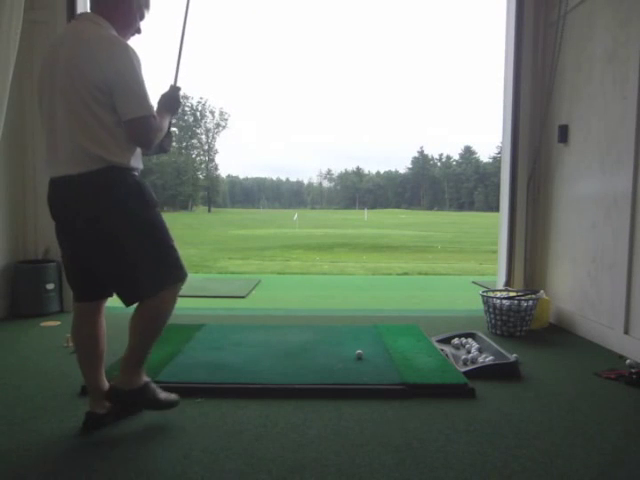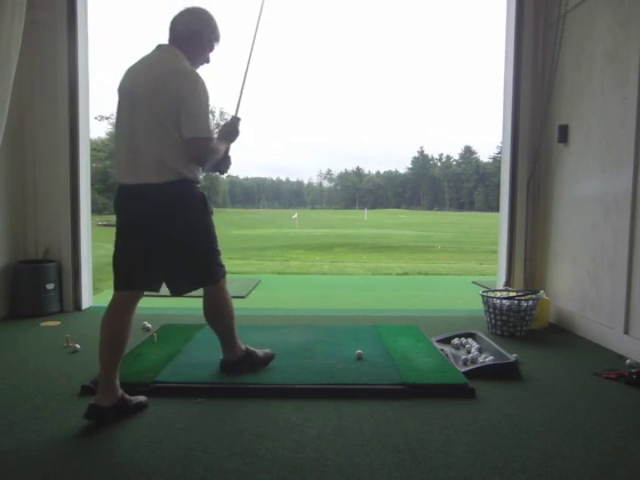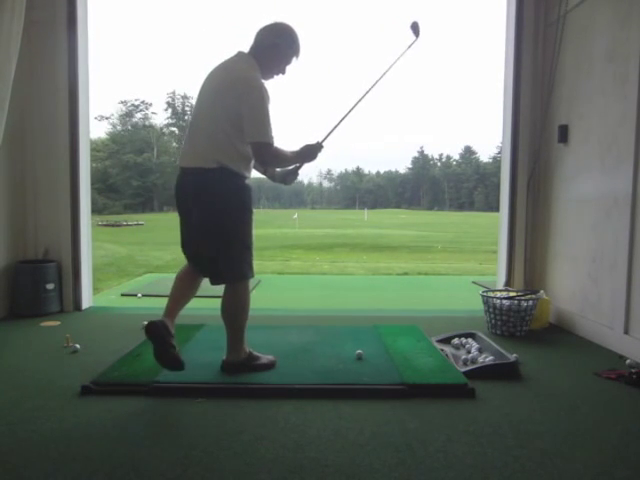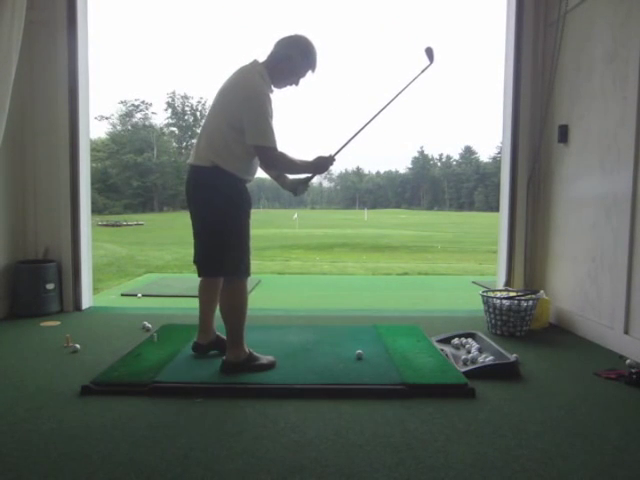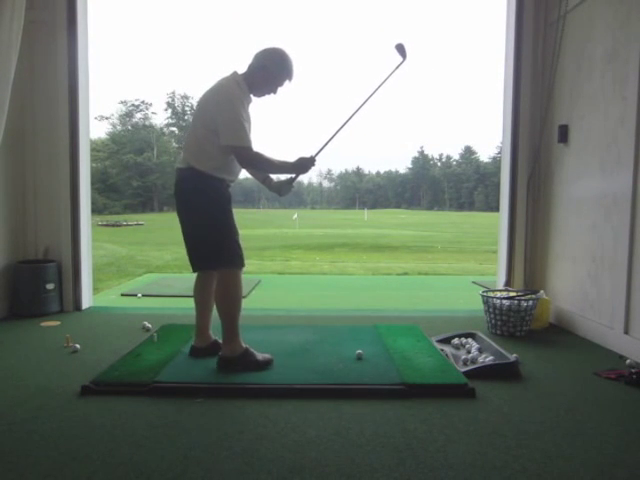
dt=0.5s
person 1, frame 1
left shoulder: (55, 49)
right shoulder: (114, 50)
right elbow: (146, 136)
left wrist: (150, 123)
right wrist: (166, 111)
left hip: (64, 187)
right hip: (109, 185)
left knee: (89, 297)
right knee: (165, 281)
left ankle: (102, 399)
right ankle: (130, 381)
person 1, frame 2
left shoulder: (133, 72)
right shoulder: (188, 80)
right elbow: (198, 152)
left wrist: (210, 156)
right wrist: (223, 141)
left hip: (132, 193)
right hip: (174, 196)
left knee: (127, 292)
right knee: (213, 280)
left ankle: (107, 393)
right ankle: (235, 353)
person 1, frame 3
left shoulder: (223, 71)
right shoulder: (252, 86)
right elbow: (264, 153)
left wrist: (274, 173)
right wrist: (299, 157)
left hip: (191, 178)
right hip: (221, 185)
left knee: (198, 263)
right knee: (237, 275)
left ankle: (166, 321)
right ankle: (236, 354)
person 1, frame 4
left shoulder: (248, 79)
right shoulder: (256, 90)
left elbow: (257, 152)
right elbow: (268, 156)
left wrist: (286, 182)
right wrist: (311, 167)
left hip: (207, 180)
right hip: (220, 184)
left knee: (214, 266)
right knee: (234, 272)
left ankle: (206, 335)
right ankle: (237, 353)
person 1, frame 5
left shoulder: (233, 92)
right shoulder: (229, 96)
left elbow: (242, 155)
right elbow: (245, 156)
left wrist: (272, 183)
right wrist: (293, 167)
left hip: (202, 186)
right hip: (202, 186)
left knee: (211, 266)
right knee: (228, 265)
left ankle: (203, 339)
right ankle: (233, 349)
